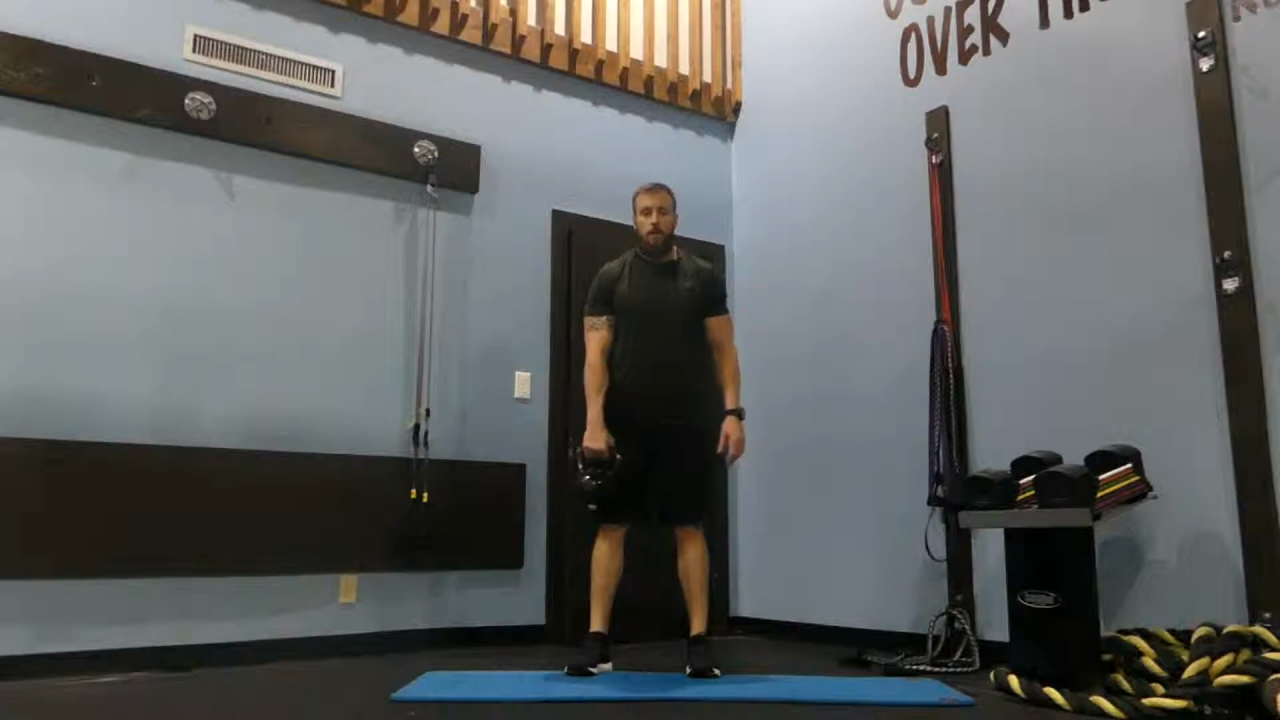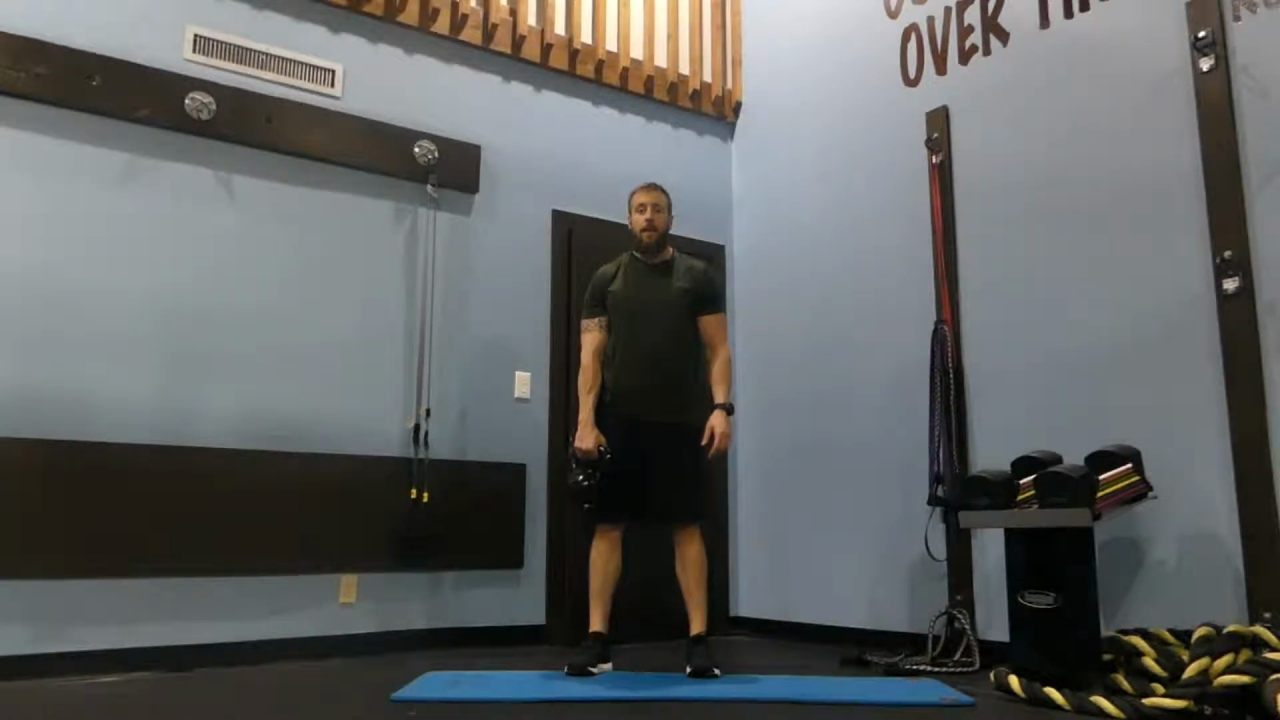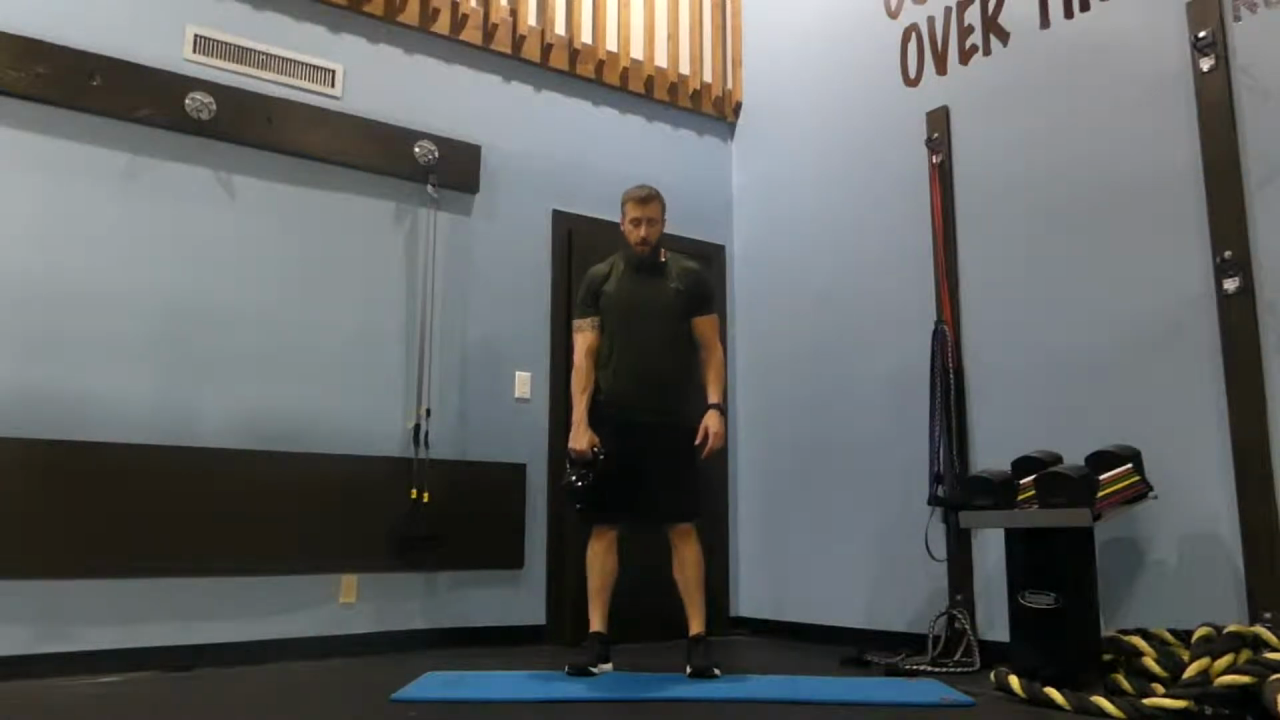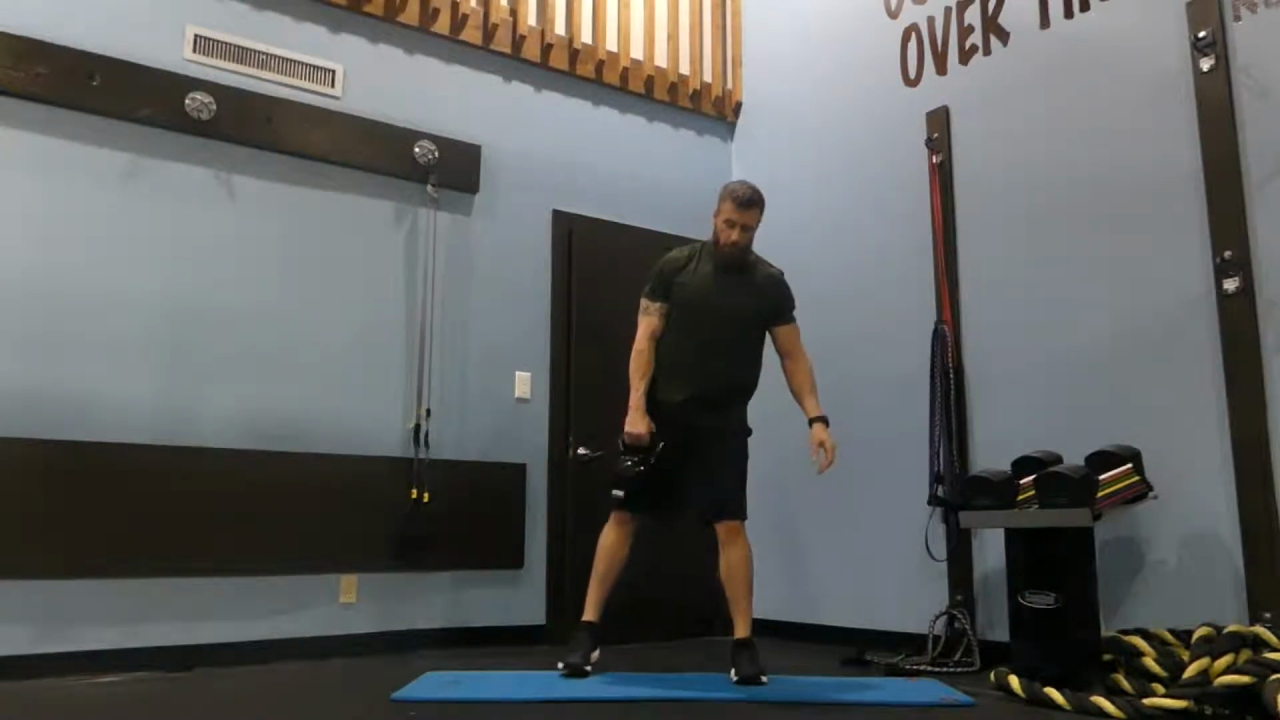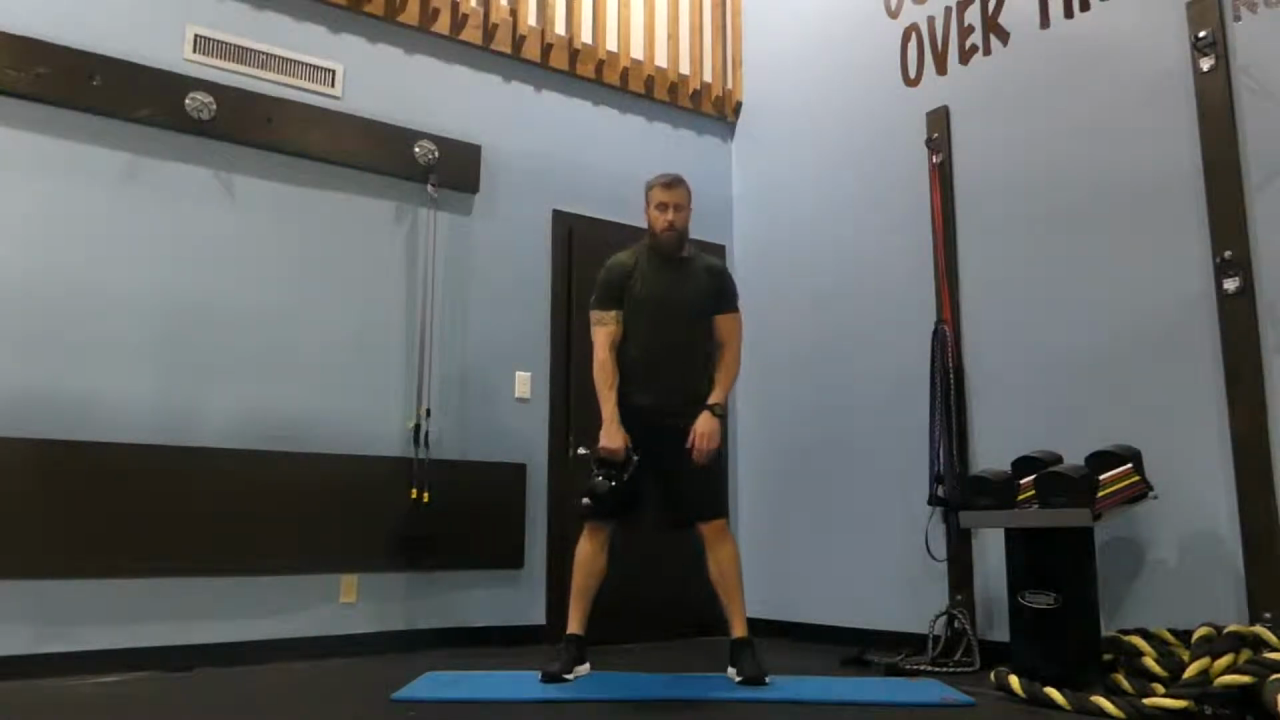
dt=1s
person 1, frame 1
left shoulder: (703, 277)
right shoulder: (611, 277)
left elbow: (723, 349)
right elbow: (596, 354)
left wrist: (732, 412)
right wrist: (595, 422)
left hip: (687, 425)
right hip: (623, 425)
left knee: (689, 528)
right knee: (610, 526)
left ankle: (698, 640)
right ankle: (597, 640)
person 1, frame 2
left shoulder: (697, 276)
right shoulder: (607, 279)
left elbow: (717, 348)
right elbow: (592, 354)
left wrist: (720, 406)
right wrist: (586, 422)
left hip: (680, 424)
right hip: (618, 423)
left knee: (687, 528)
right knee: (608, 527)
left ankle: (698, 640)
right ankle: (597, 640)
person 1, frame 3
left shoulder: (689, 276)
right shoulder: (599, 279)
left elbow: (710, 348)
right elbow: (584, 355)
left wrist: (714, 407)
right wrist: (580, 422)
left hip: (675, 424)
right hip: (613, 424)
left knee: (682, 528)
right knee: (604, 528)
left ankle: (698, 640)
right ankle: (598, 641)
person 1, frame 4
left shoulder: (770, 283)
right shoulder: (676, 265)
left elbow: (793, 355)
right elbow: (646, 339)
left wrist: (816, 418)
right wrist: (636, 408)
left hip: (722, 422)
right hip: (661, 414)
left knee: (730, 528)
right knee: (623, 515)
left ankle: (742, 645)
right ankle: (587, 631)
person 1, frame 5
left shoulder: (713, 273)
right shoulder: (620, 270)
left elbow: (729, 347)
right elbow: (604, 348)
left wrist: (713, 411)
right wrist: (611, 421)
left hip: (689, 422)
right hip: (630, 420)
left knee: (714, 527)
right knee: (597, 524)
left ankle: (741, 644)
right ankle: (574, 644)
